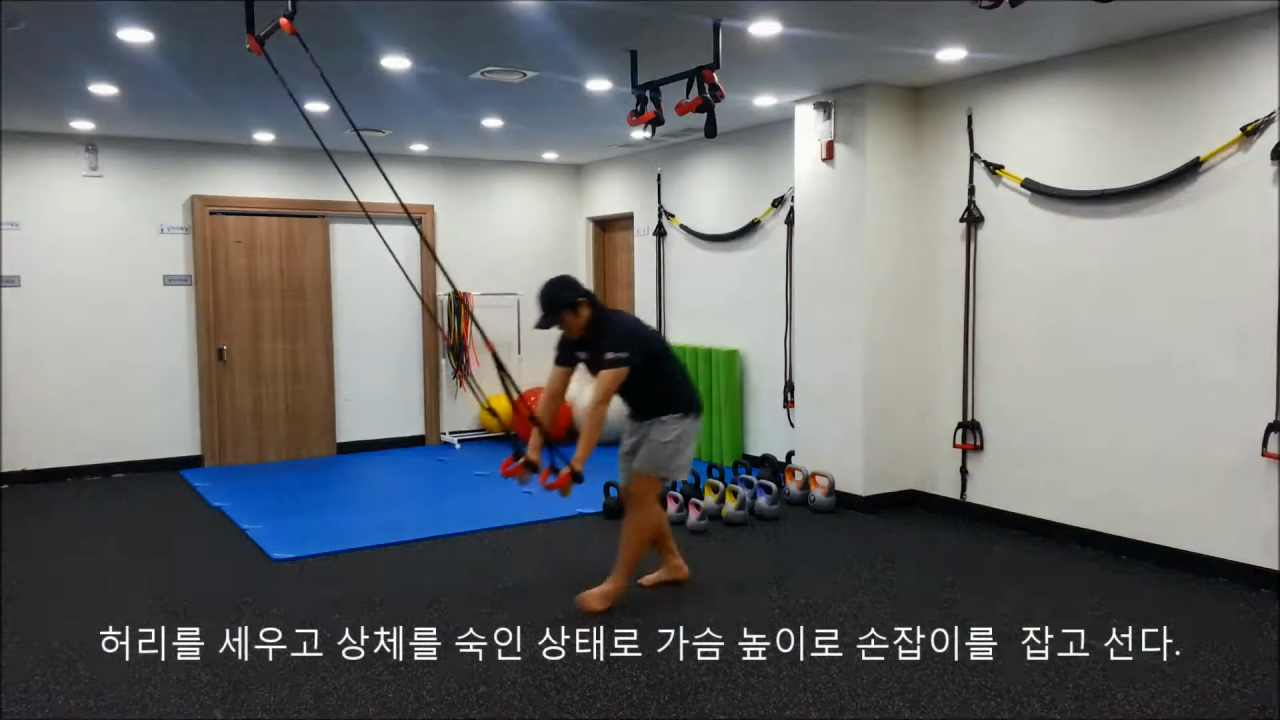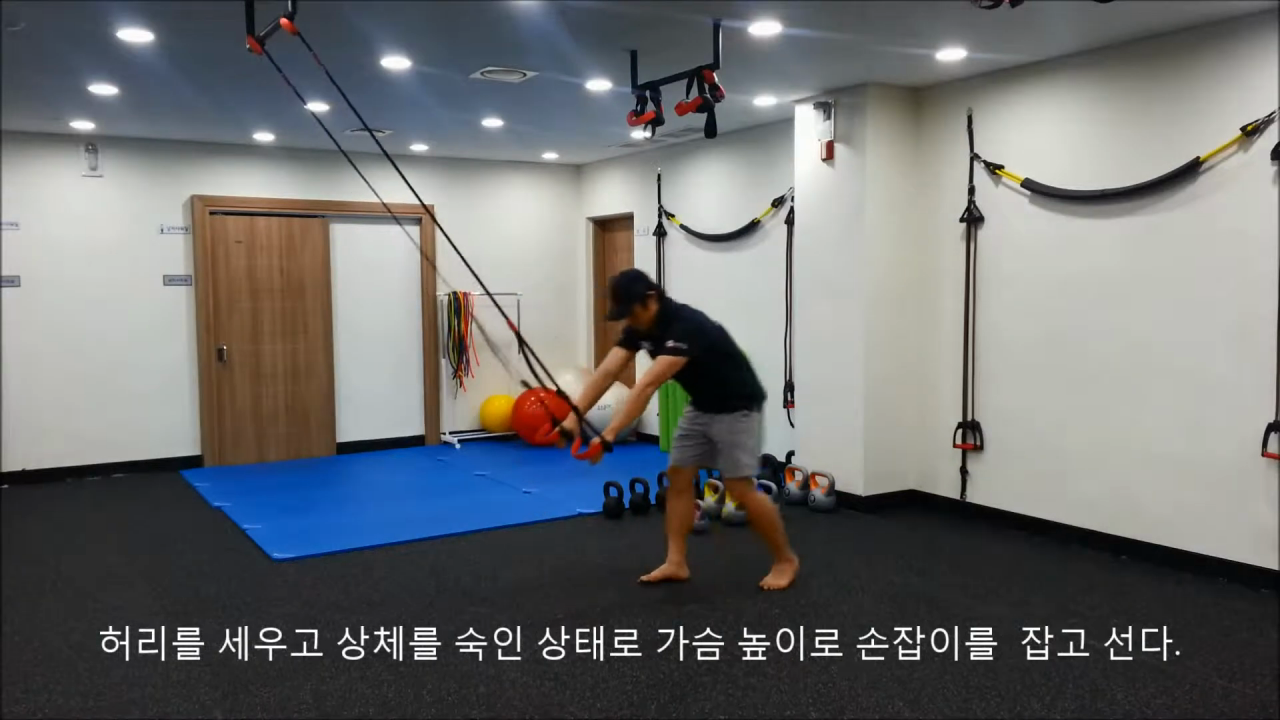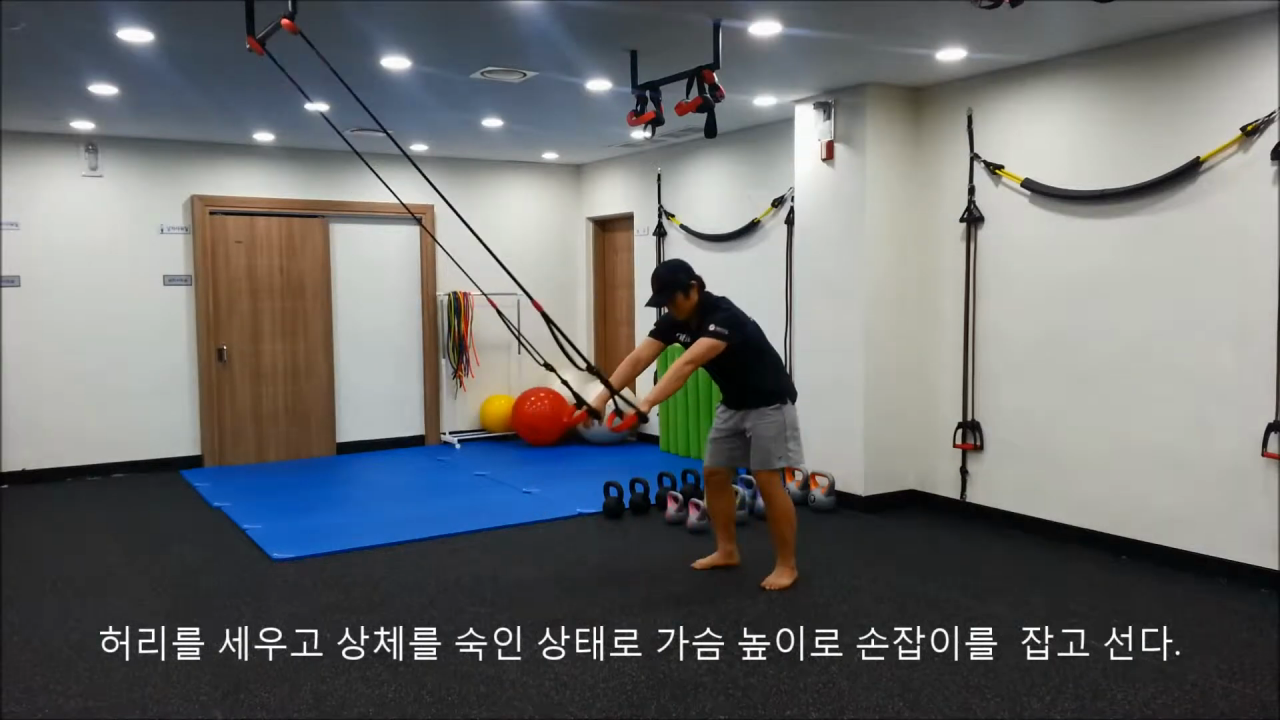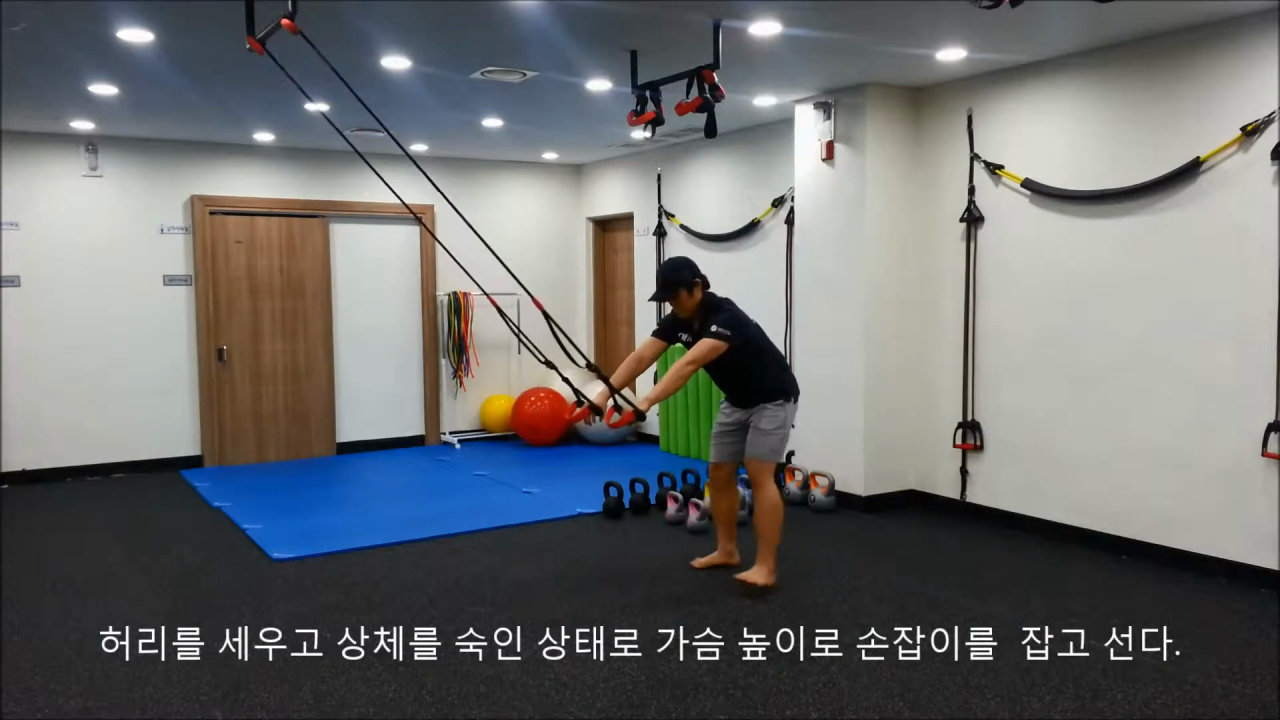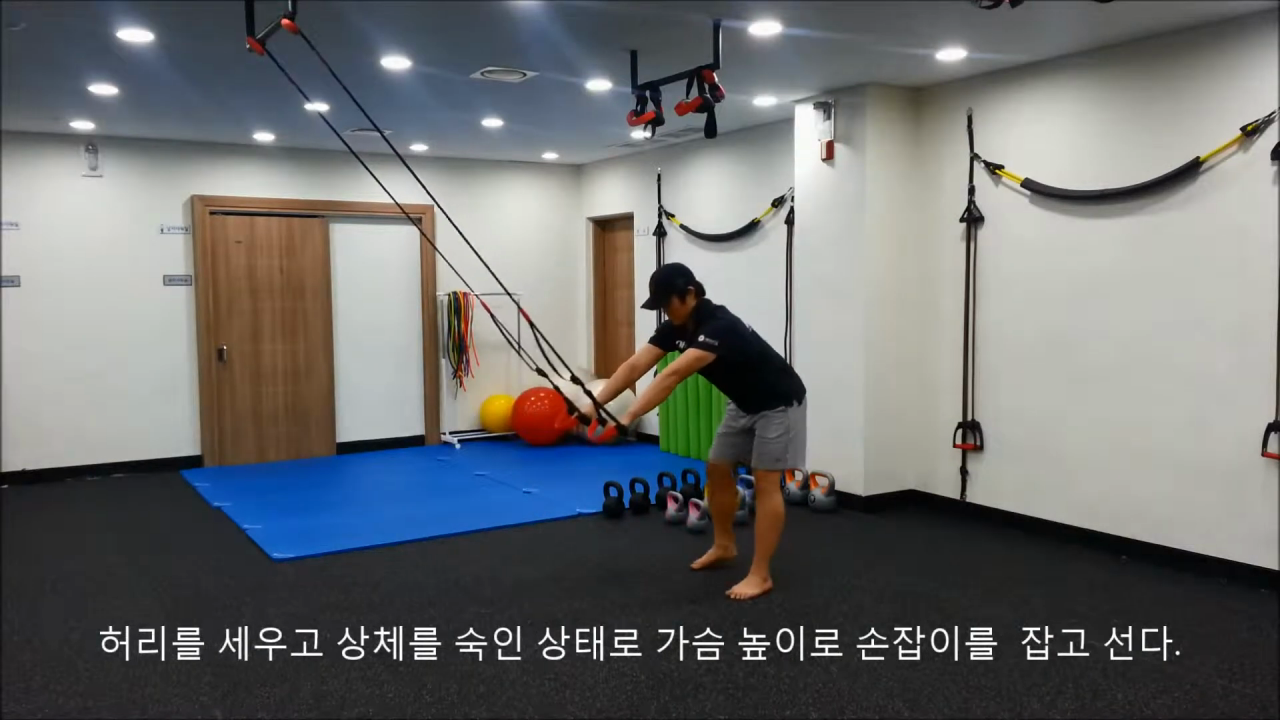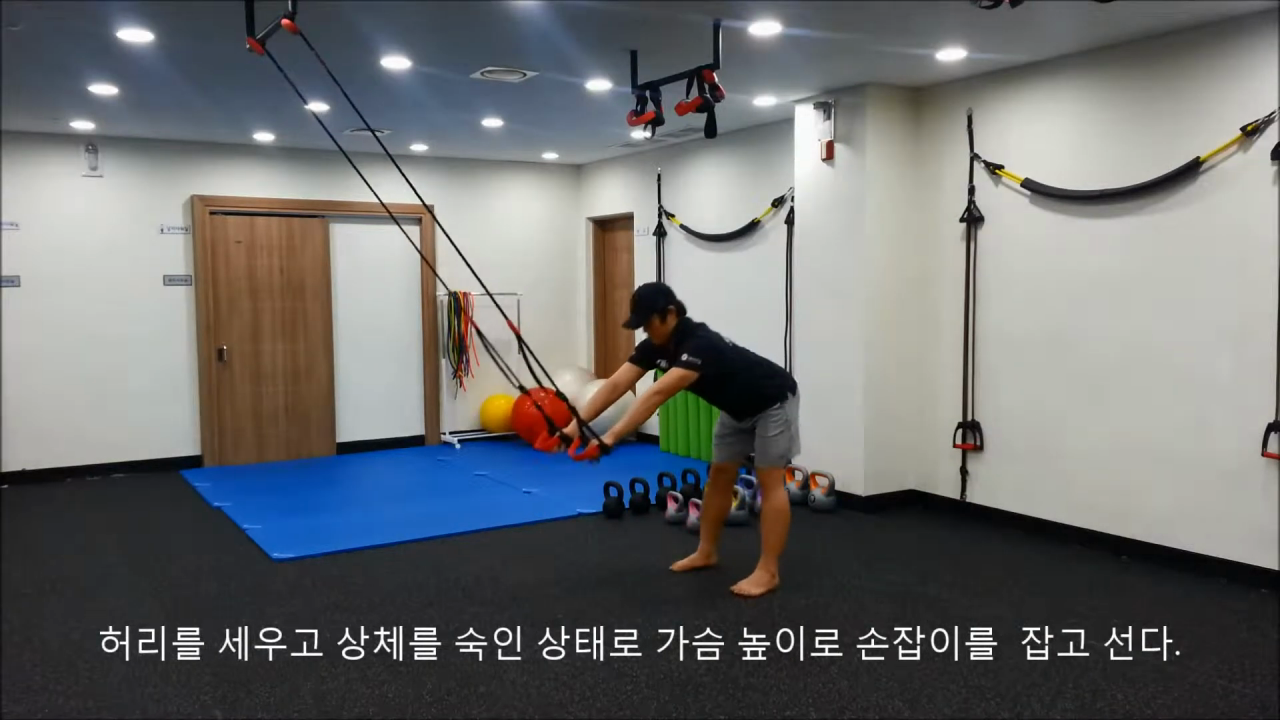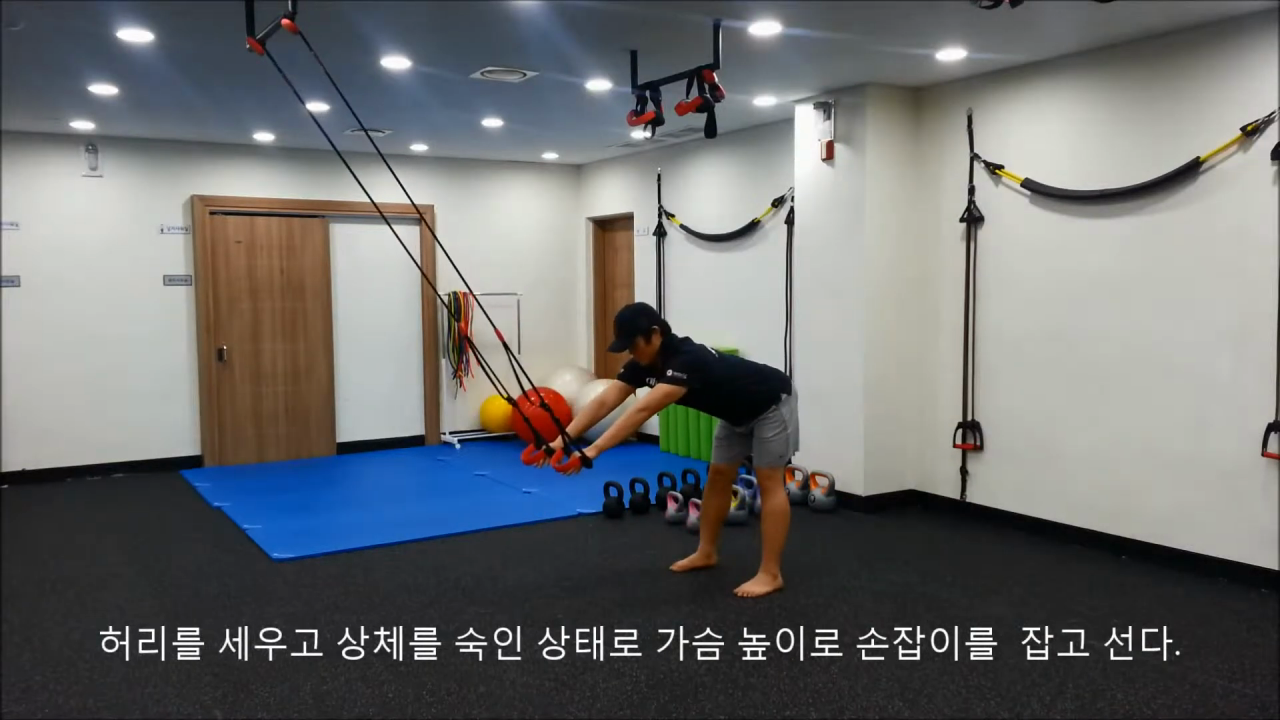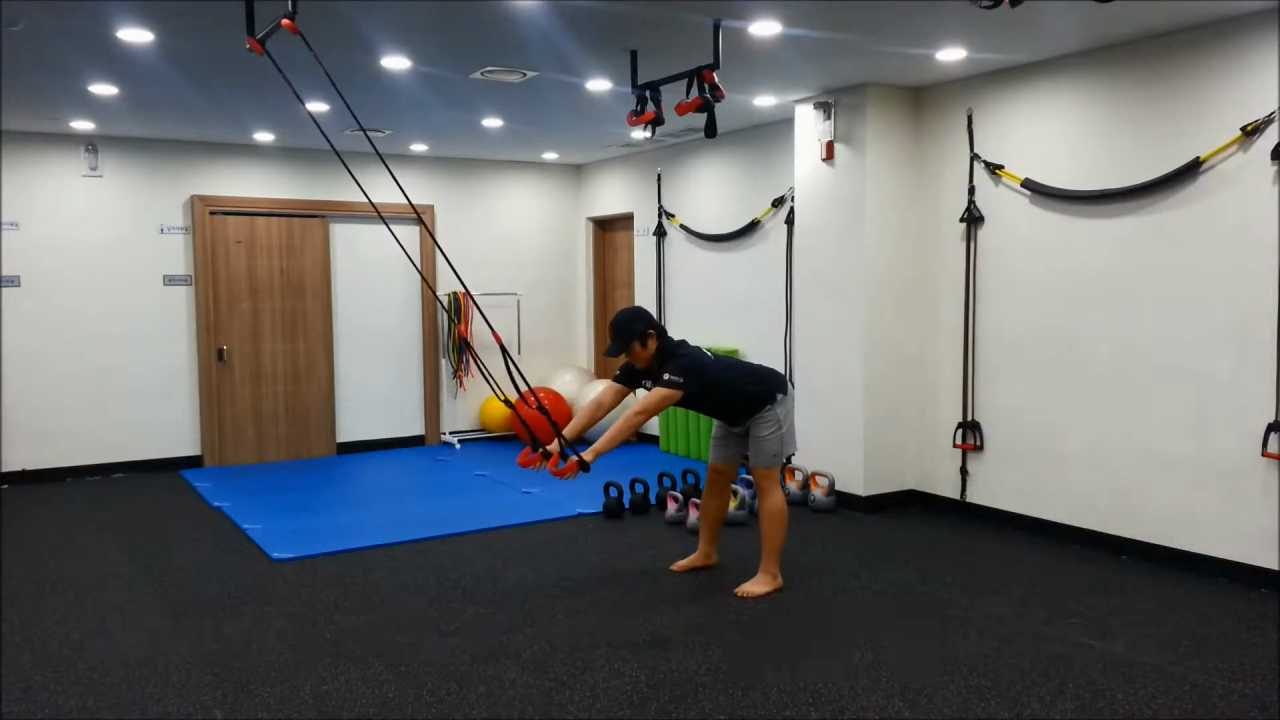
dt=0.4s
person 1, frame 1
left shoulder: (622, 332)
right shoulder: (574, 339)
left elbow: (599, 402)
right elbow: (552, 393)
left wrist: (578, 462)
right wrist: (534, 448)
left hip: (674, 414)
right hip: (641, 414)
left knee: (641, 492)
right knee: (635, 495)
left ankle: (616, 584)
right ankle: (673, 564)
person 1, frame 2
left shoulder: (687, 326)
right shoulder: (640, 328)
left elbow: (647, 385)
right elbow: (607, 372)
left wrist: (610, 434)
right wrist: (574, 417)
left hip: (738, 408)
right hip: (702, 406)
left knee: (740, 490)
right knee: (678, 478)
left ankle: (785, 559)
right ankle: (676, 562)
person 1, frame 3
left shoulder: (725, 317)
right shoulder: (675, 320)
left elbow: (687, 365)
right elbow: (639, 359)
left wrist: (645, 405)
right wrist: (603, 396)
left hip: (769, 403)
right hip: (733, 404)
left knee: (767, 481)
right knee: (715, 476)
left ankle: (787, 564)
right ankle: (727, 551)
person 1, frame 4
left shoulder: (726, 317)
right shoulder: (678, 320)
left elbow: (689, 364)
right elbow: (641, 358)
left wrist: (646, 402)
right wrist: (604, 394)
left hip: (772, 399)
right hip: (736, 400)
left knee: (758, 474)
right knee: (719, 473)
left ankle: (766, 566)
right ankle: (727, 550)
person 1, frame 5
left shoulder: (719, 326)
right shoulder: (675, 327)
left elbow: (673, 375)
right elbow: (635, 365)
left wrist: (629, 416)
right wrist: (595, 404)
left hip: (778, 403)
right hip: (744, 404)
left knee: (766, 483)
right knee: (717, 470)
left ankle: (761, 574)
right ankle: (723, 546)
person 1, frame 6
left shoulder: (701, 343)
right shoulder: (656, 346)
left elbow: (658, 395)
right elbow: (617, 385)
left wrist: (612, 436)
right wrist: (576, 425)
left hip: (773, 401)
right hip: (738, 408)
left knee: (769, 480)
right knee: (720, 474)
left ankle: (767, 572)
right ankle: (706, 553)
person 1, frame 7
left shoulder: (687, 359)
right shoulder: (644, 364)
left elbow: (643, 410)
right elbow: (604, 402)
left wrist: (595, 450)
right wrist: (562, 440)
left hip: (771, 403)
right hip: (737, 412)
left knee: (768, 482)
right knee: (719, 476)
left ankle: (770, 573)
right ankle: (706, 553)
person 1, frame 8
left shoulder: (684, 363)
right shoulder: (641, 366)
left elbow: (640, 414)
right elbow: (601, 404)
left wrist: (591, 454)
right wrist: (558, 443)
left hip: (768, 402)
right hip: (734, 411)
left knee: (765, 480)
right knee: (717, 476)
left ankle: (770, 573)
right ankle: (706, 552)
